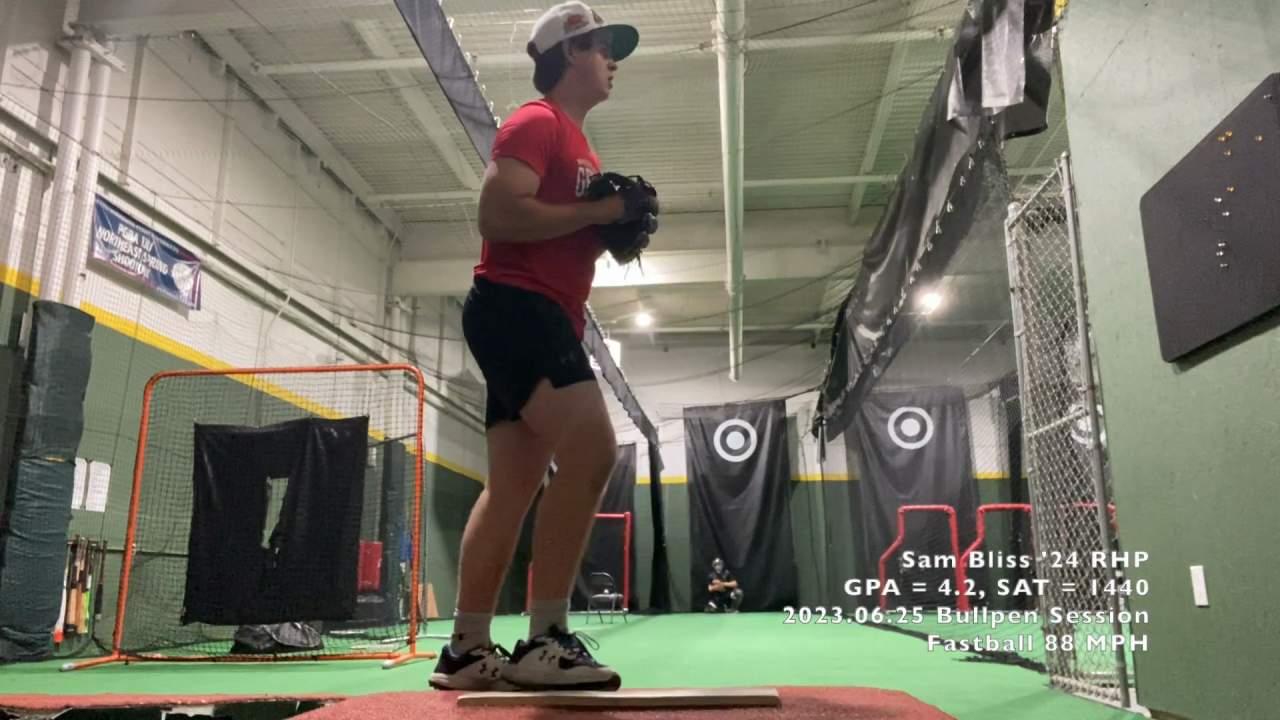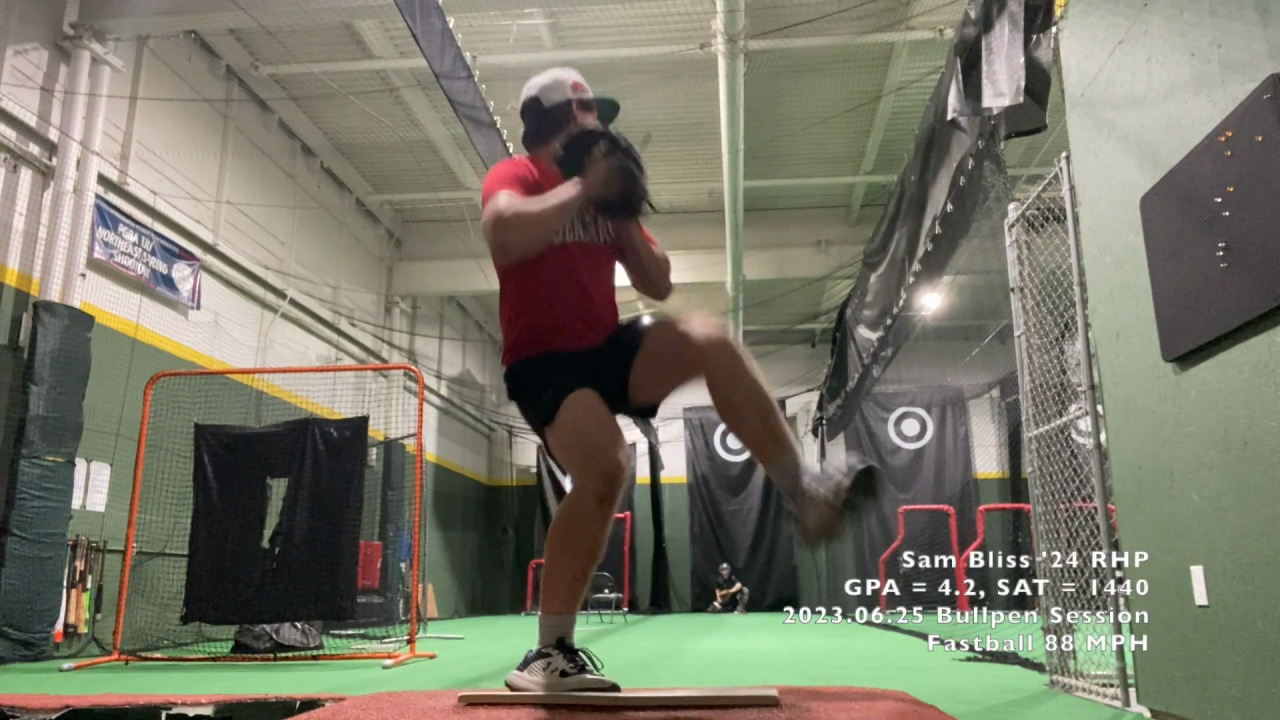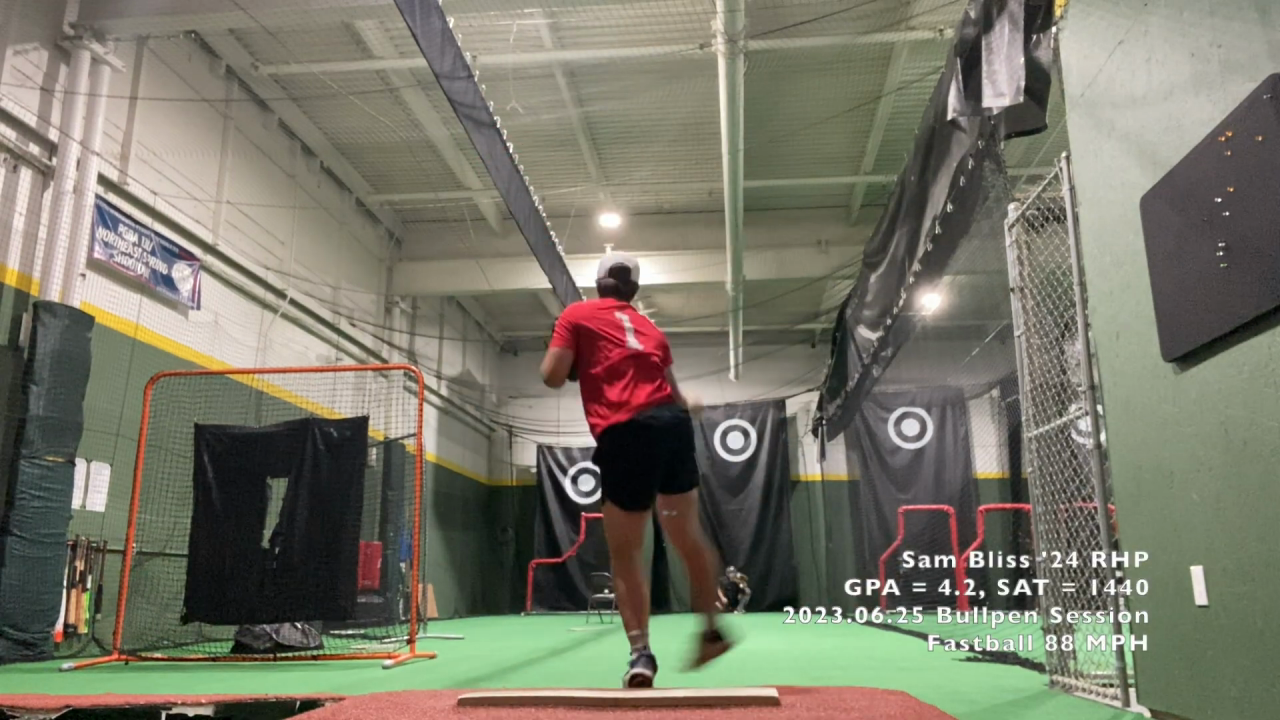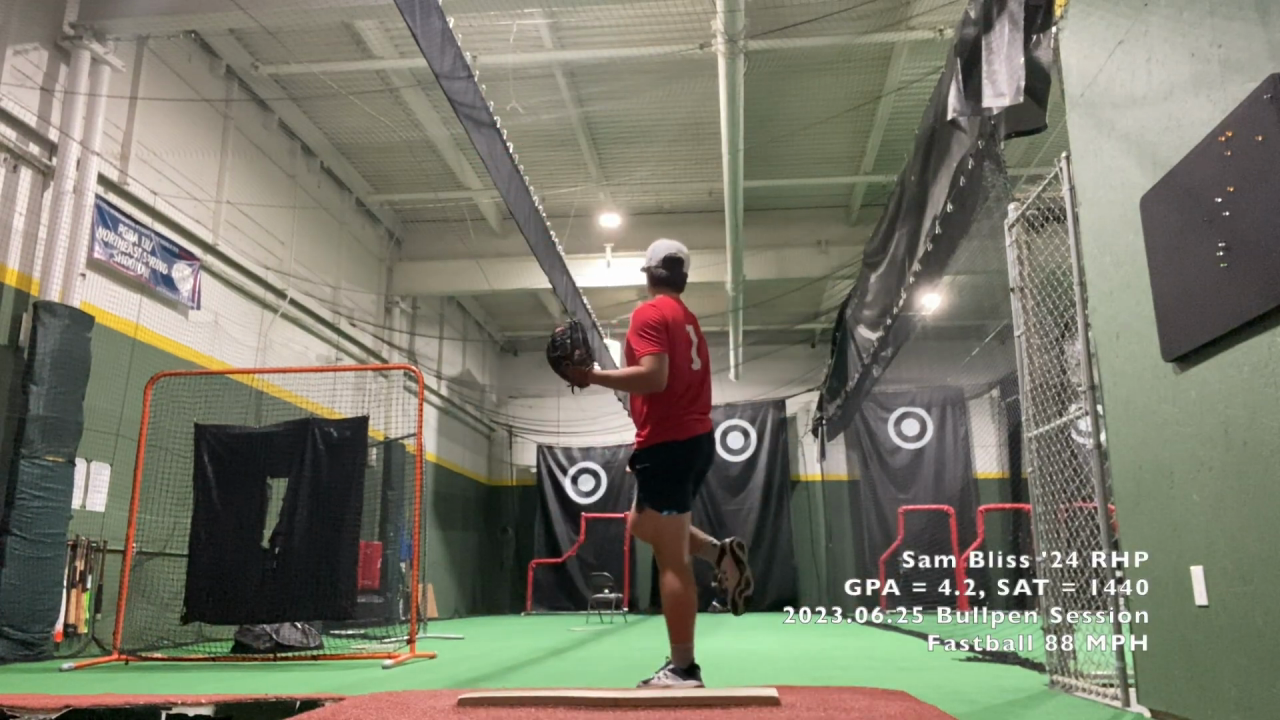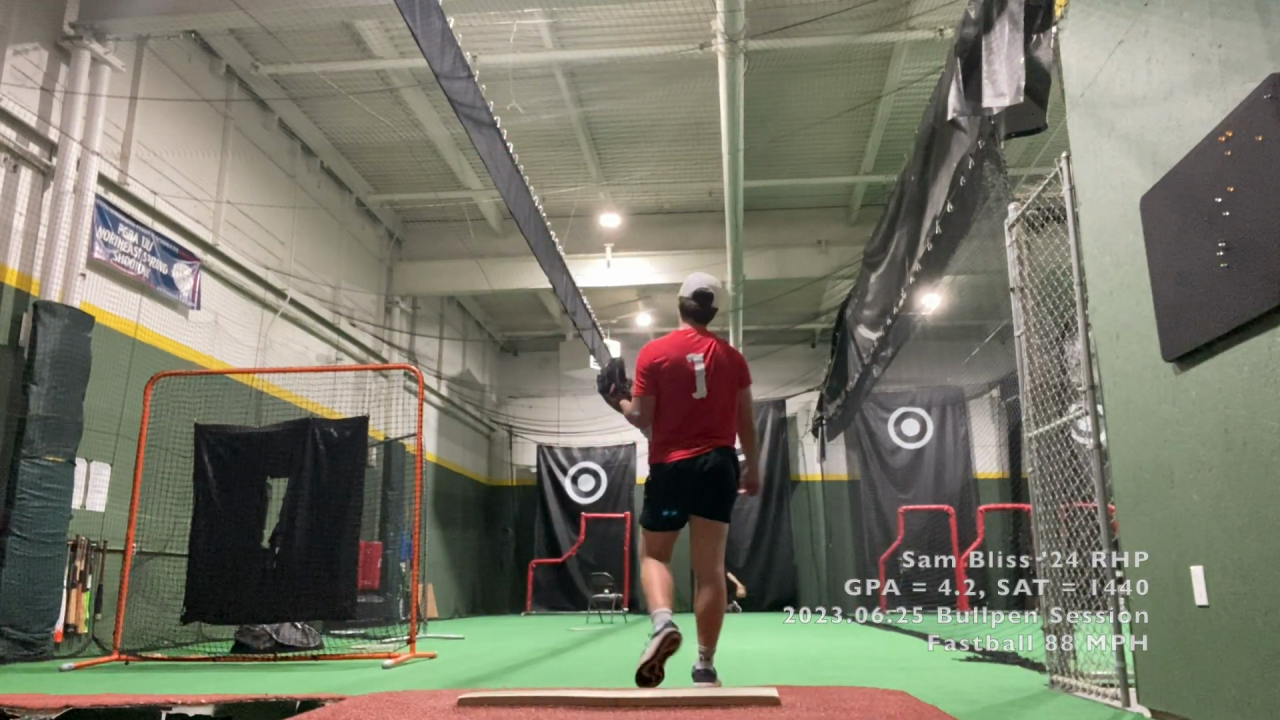
dt=1s
person 1, frame 1
left shoulder: (574, 143)
right shoulder: (536, 123)
right elbow: (497, 218)
left wrist: (610, 229)
right wrist: (597, 211)
left hip: (541, 320)
right hip: (515, 310)
left knee: (511, 487)
right knee: (591, 452)
left ankle: (466, 650)
right ankle: (544, 637)
person 1, frame 2
left shoulder: (611, 188)
right shoulder: (511, 177)
left elbow: (658, 285)
right elbow: (506, 237)
left wrist: (626, 217)
right wrist: (582, 188)
left hip: (610, 349)
right hip: (544, 366)
left knee: (710, 343)
right knee: (603, 469)
left ankle: (802, 490)
right ankle: (548, 652)
person 1, frame 3
left shoulder: (577, 315)
right shoulder: (652, 329)
left elbow: (553, 376)
left wrist: (557, 367)
right wrist: (688, 407)
left hip: (625, 436)
right hip: (671, 424)
left knee: (626, 557)
right knee: (688, 538)
left ankle: (640, 657)
right ankle: (711, 629)
person 1, frame 4
left shoulder: (649, 313)
right shoulder: (689, 320)
left elbow: (653, 377)
left wrist: (593, 375)
left hip: (668, 444)
right hip: (695, 439)
left knee: (670, 559)
right knee: (643, 524)
left ankle: (682, 668)
right ankle: (721, 552)
person 1, frame 5
left shoulder: (654, 352)
right shoulder: (731, 356)
left elbow: (641, 418)
right elbow: (746, 423)
left wrist: (619, 401)
right wrist: (752, 467)
left hip: (670, 465)
right hip: (719, 464)
left knee: (653, 557)
right knee: (710, 568)
left ankle: (662, 624)
right ankle: (705, 667)
